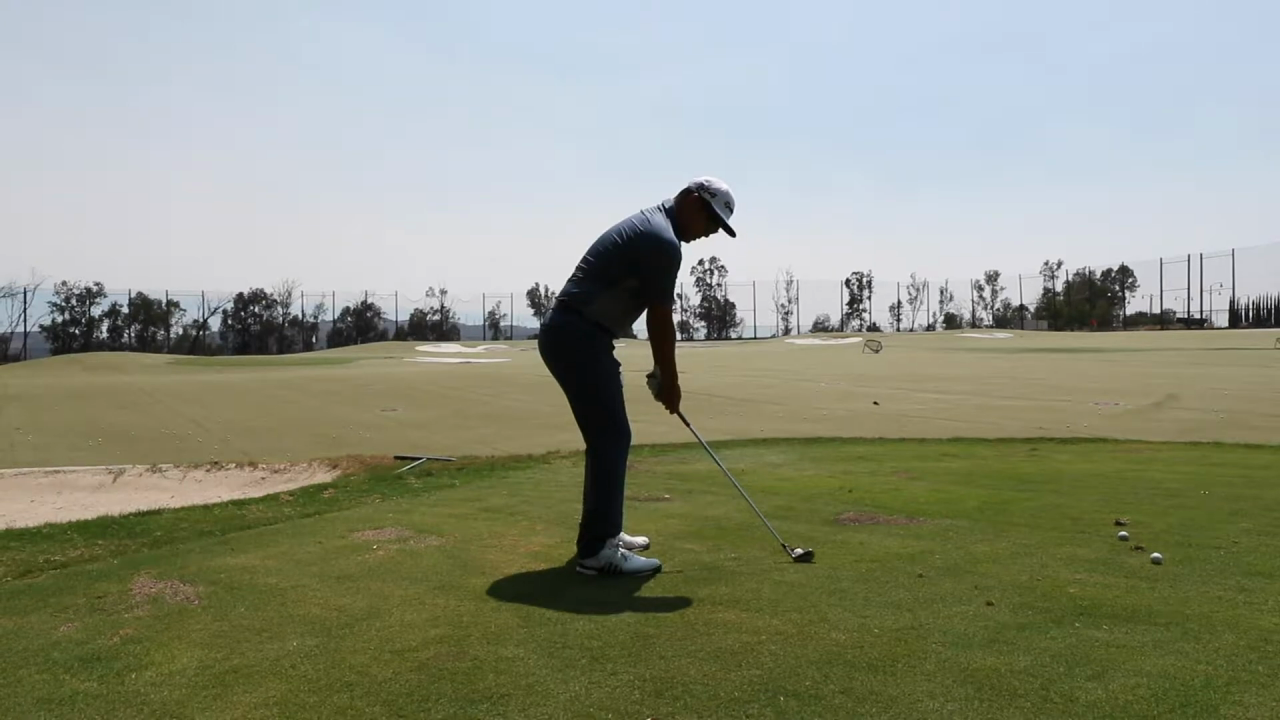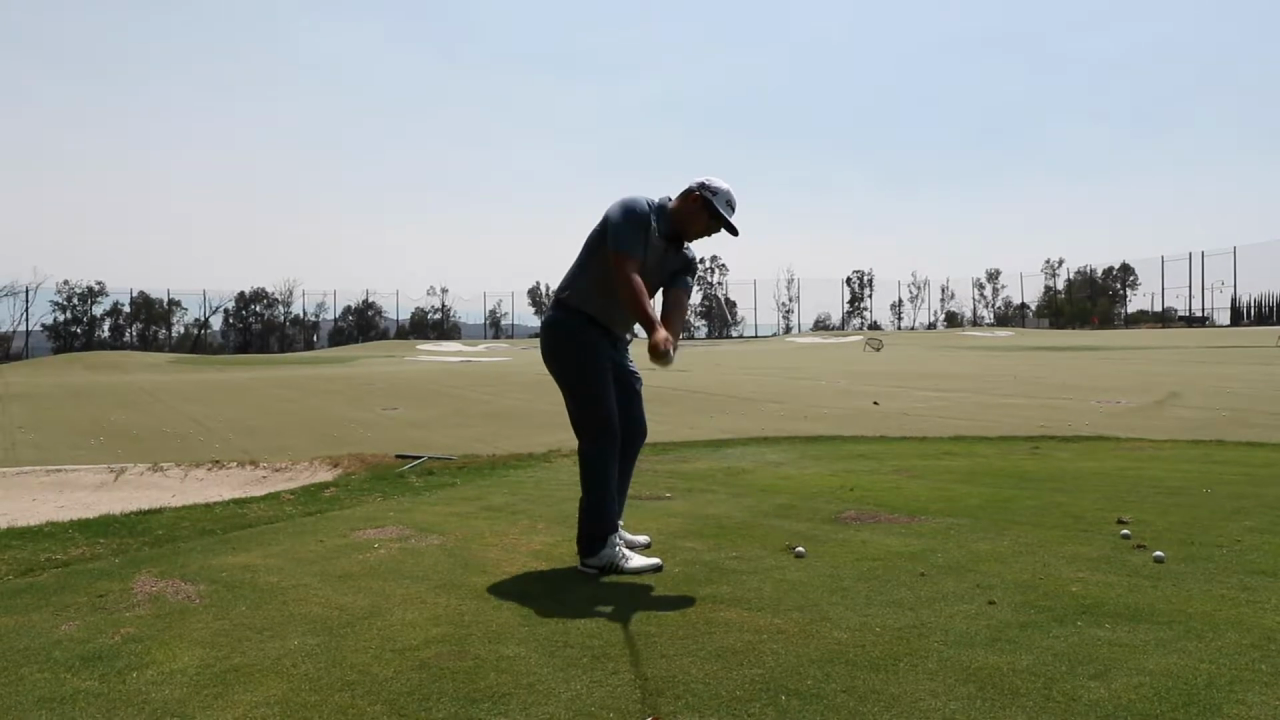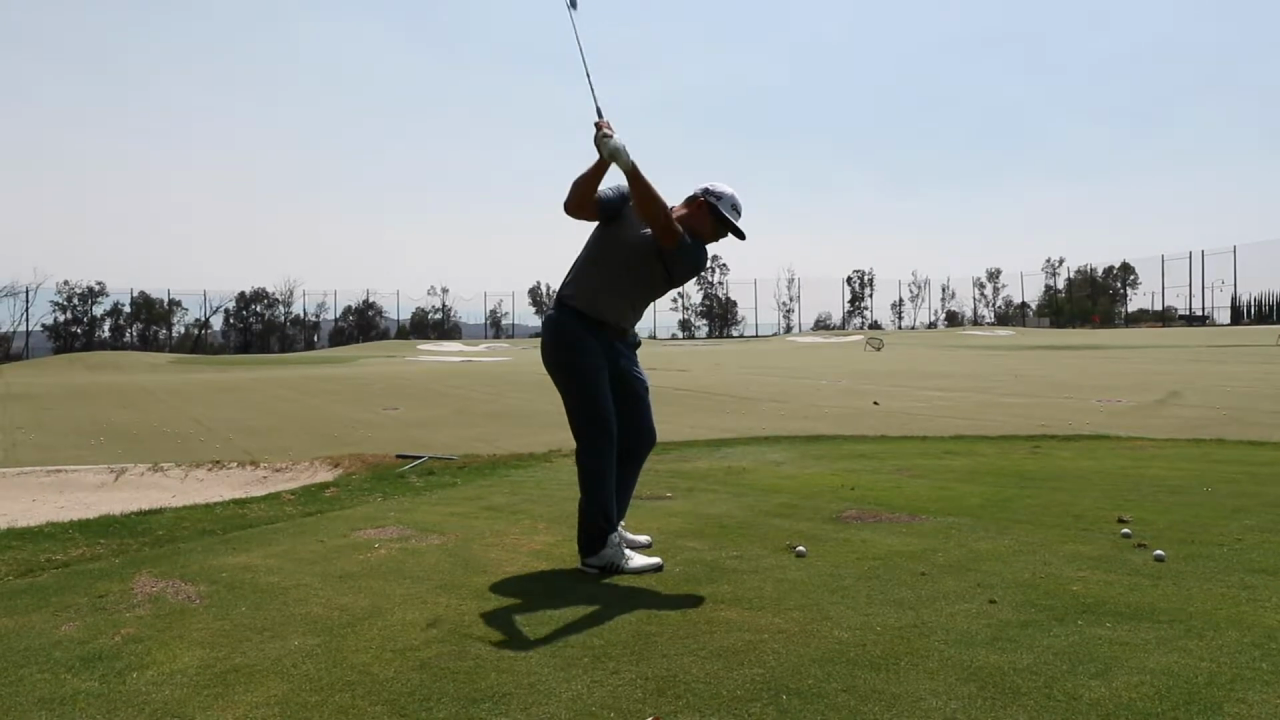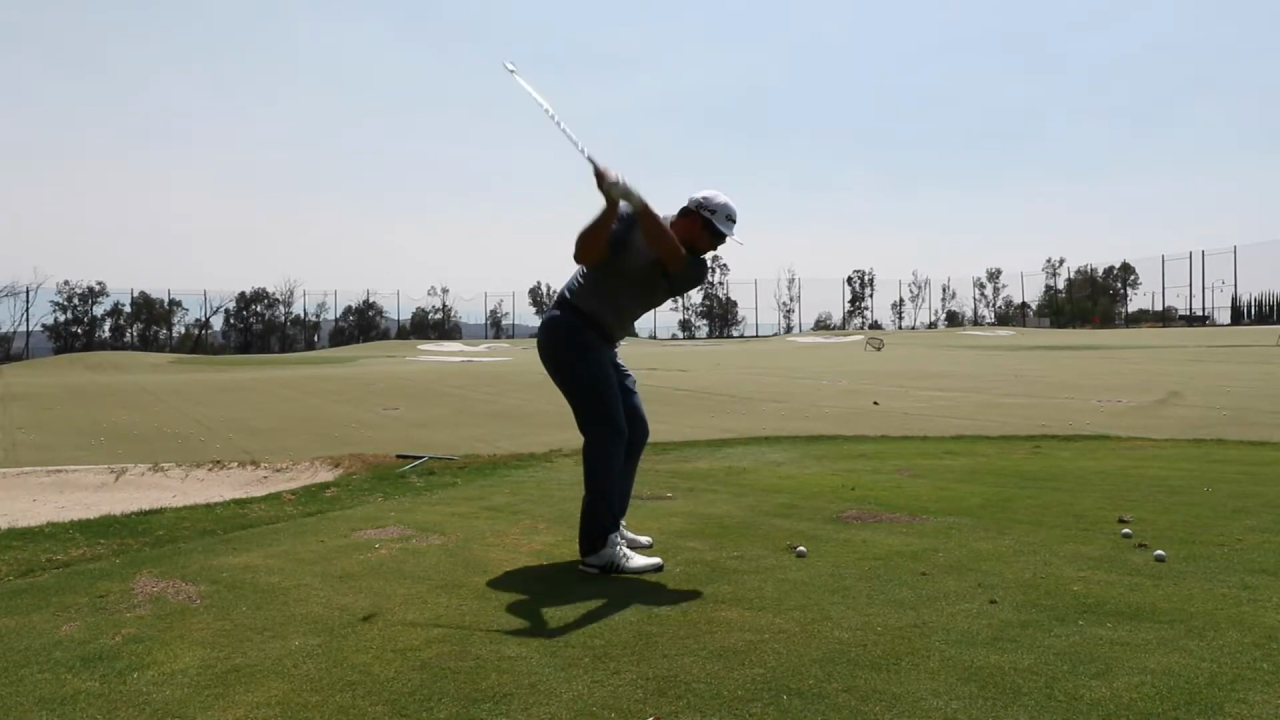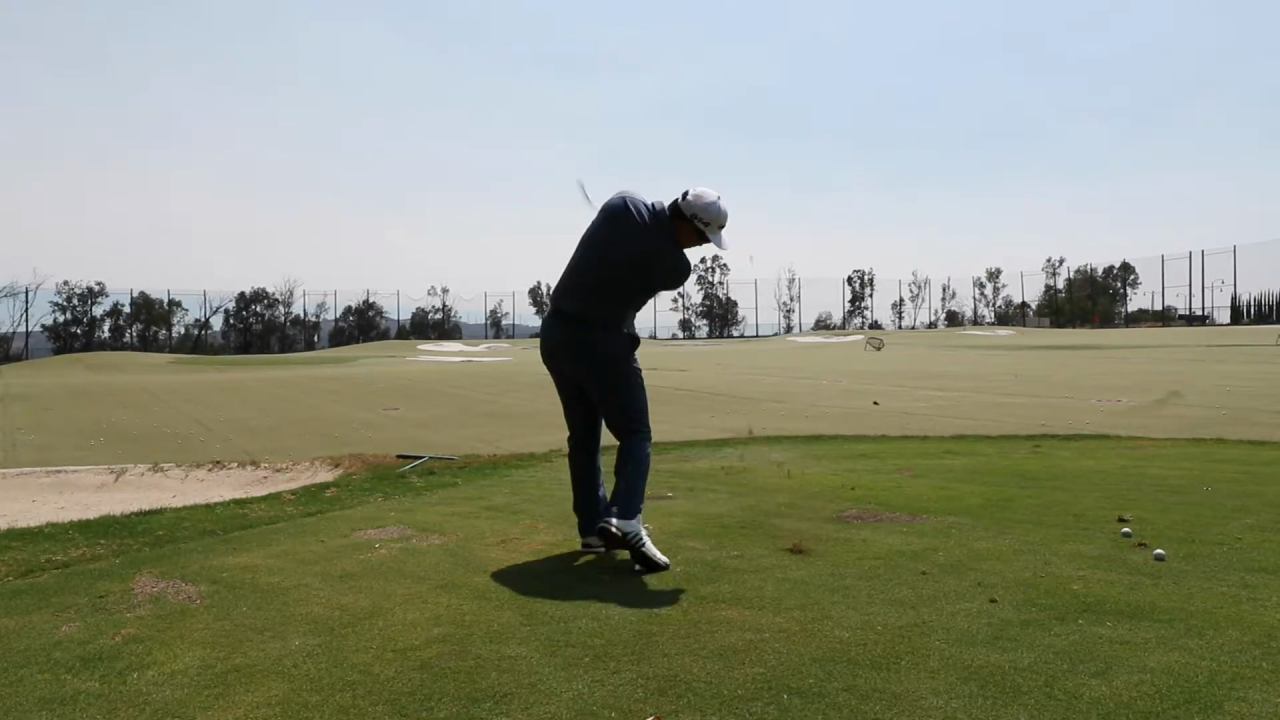
dt=1s
person 1, frame 1
left shoulder: (652, 227)
right shoulder: (662, 241)
left elbow: (659, 315)
right elbow: (661, 321)
left wrist: (661, 372)
right wrist: (670, 381)
left hip: (577, 335)
right hip: (577, 338)
left knee: (609, 435)
right knee: (611, 438)
left ankle: (603, 532)
right ankle: (597, 550)
person 1, frame 2
left shoulder: (684, 258)
right shoulder: (636, 211)
left elbow: (677, 304)
right elbow: (625, 274)
left wrist: (668, 340)
right wrist: (654, 330)
left hip: (612, 338)
right hip: (572, 330)
left knee: (630, 432)
right knee: (601, 434)
left ankle: (606, 527)
right ankle: (597, 548)
person 1, frame 3
left shoulder: (692, 256)
right shoulder: (628, 200)
left elbow: (661, 225)
right elbow: (575, 205)
right wrist: (604, 160)
left hip: (617, 341)
right hip: (571, 328)
left knee: (639, 436)
right knee: (599, 434)
left ankle: (608, 526)
right ankle: (598, 548)
person 1, frame 4
left shoulder: (694, 269)
right shoulder: (628, 217)
left elbow: (670, 256)
right elbow: (584, 254)
left wrist: (638, 205)
right wrist: (611, 207)
left hip: (598, 340)
right hip: (569, 330)
left knee: (633, 431)
right knee: (608, 432)
left ankle: (606, 526)
right ankle: (598, 547)
person 1, frame 5
left shoulder: (622, 204)
right shoulder: (675, 265)
left hip: (555, 332)
right hip: (602, 343)
left knee: (583, 432)
right knee: (634, 432)
left ankle: (594, 525)
right ankle: (624, 519)
